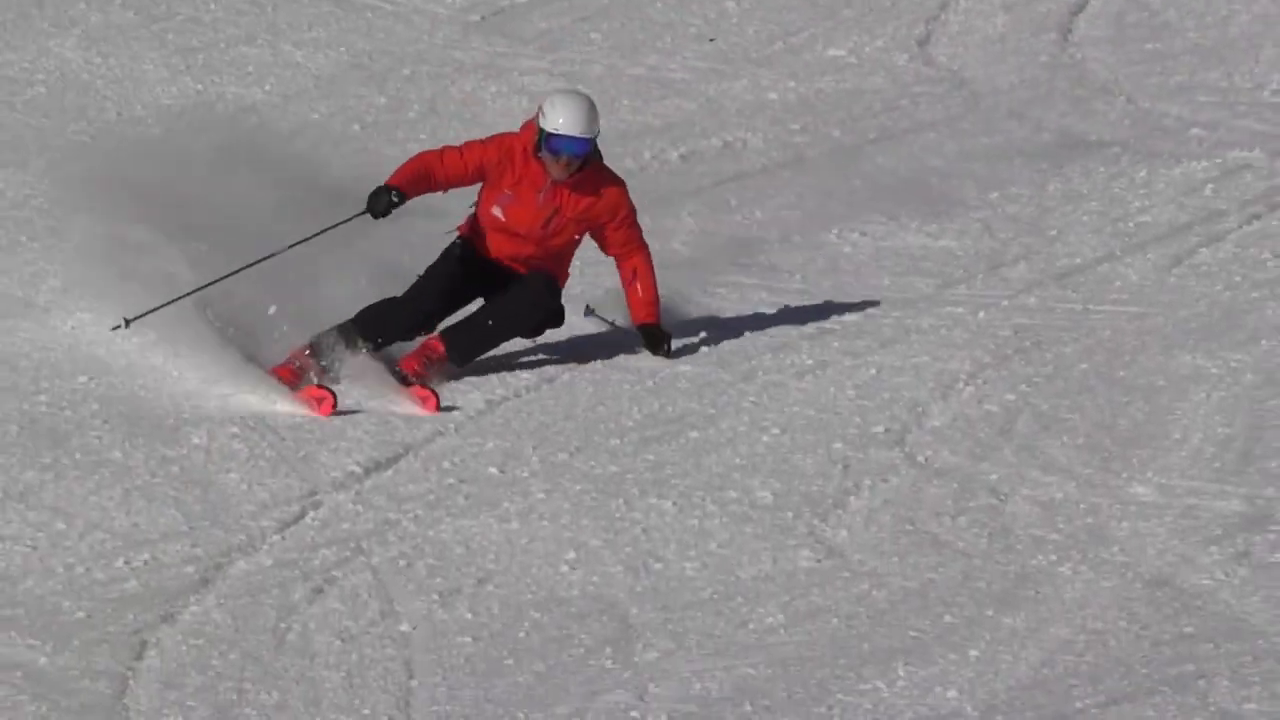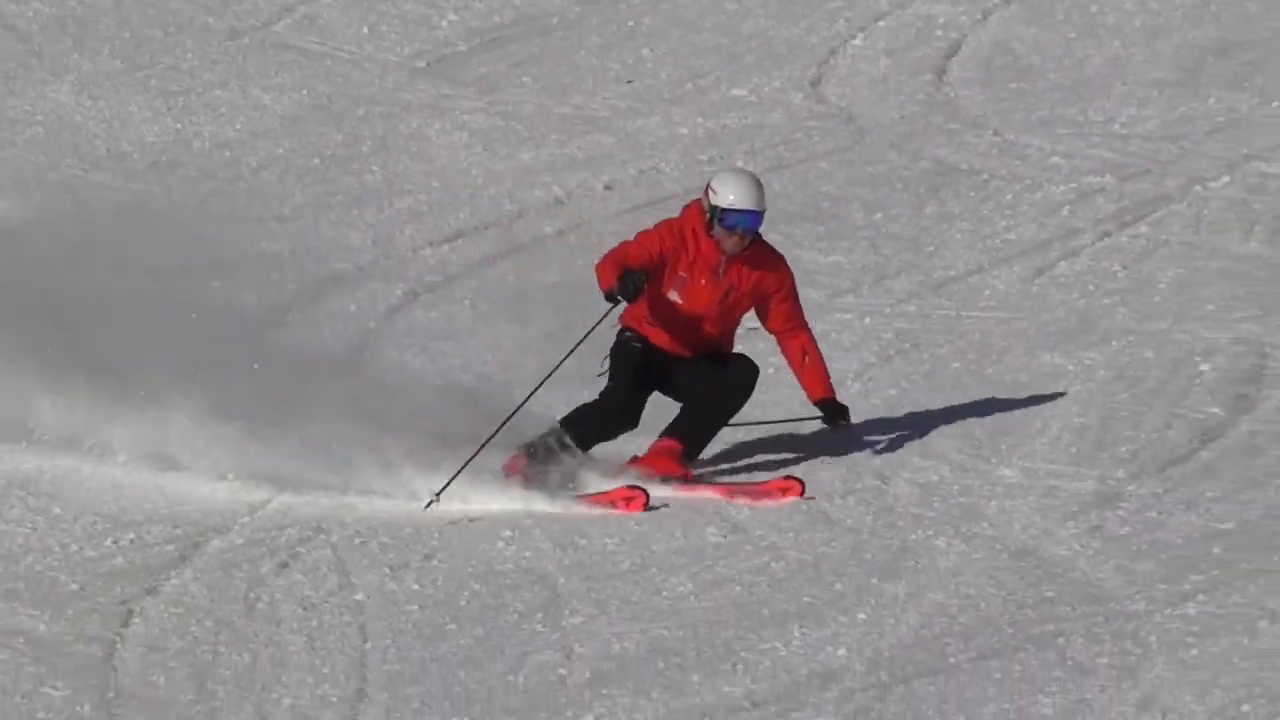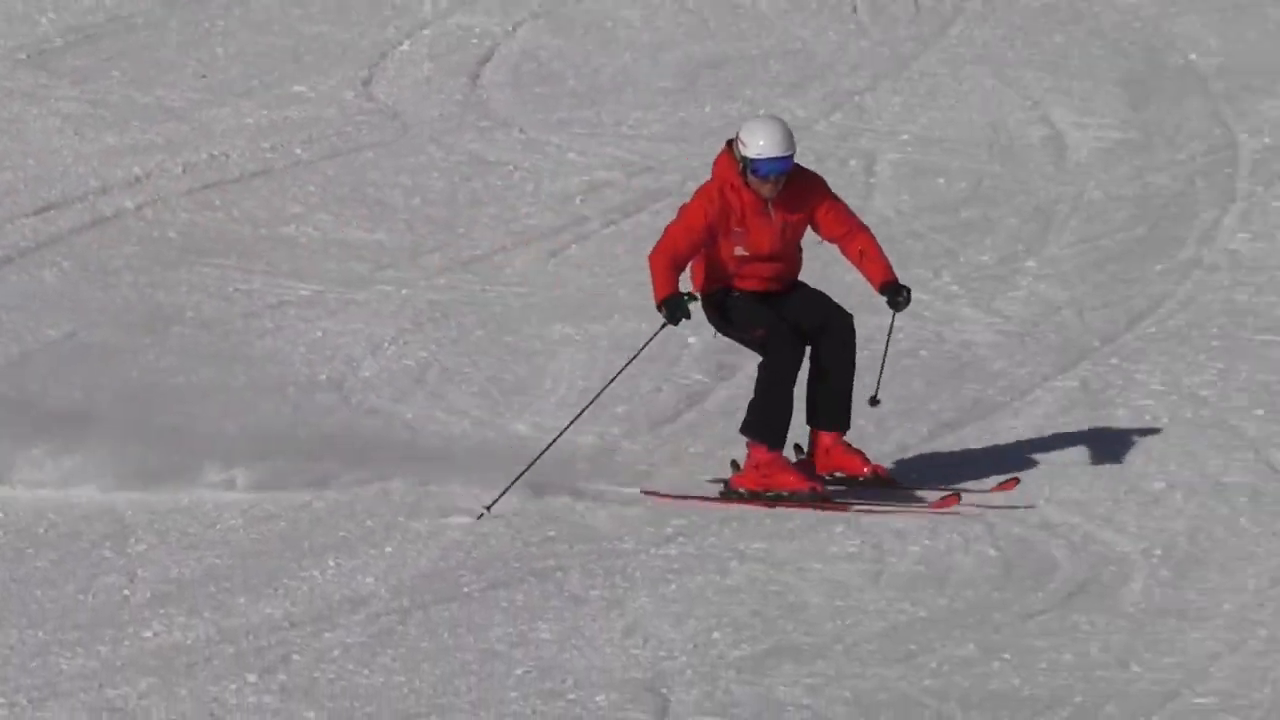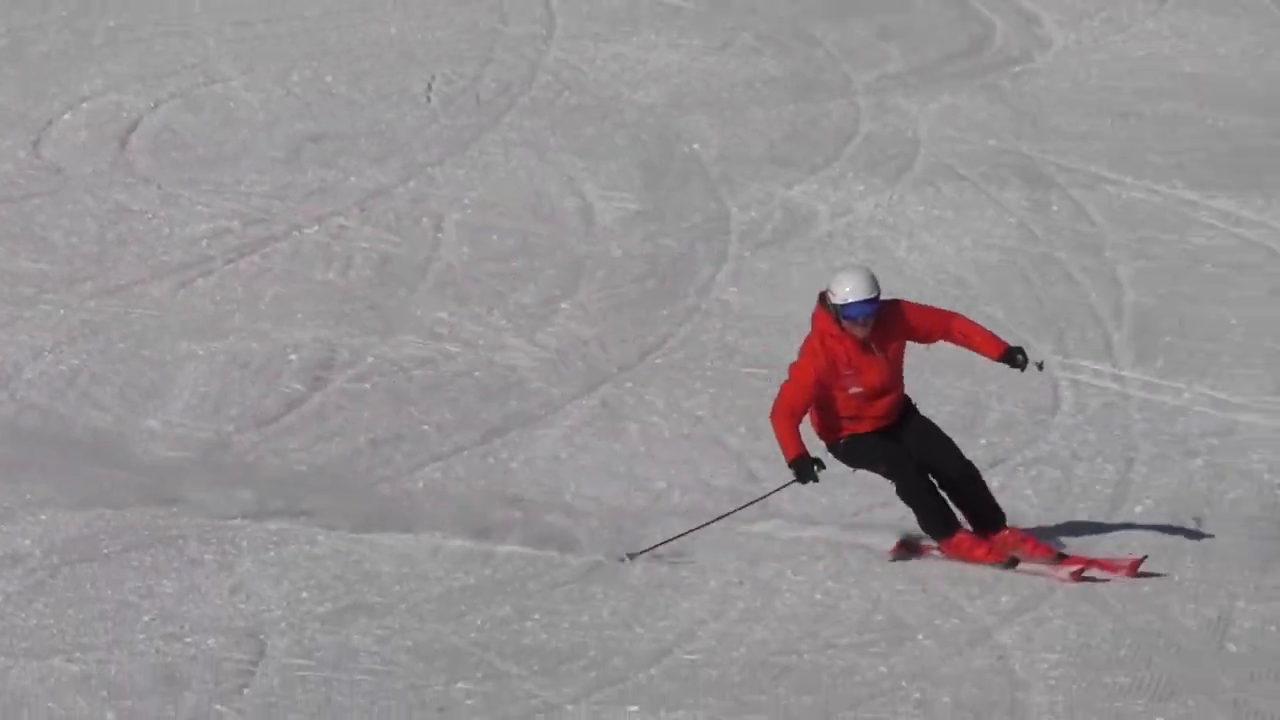
dt=0.3s
person 1, frame 1
left shoulder: (604, 192)
right shoulder: (506, 151)
left elbow: (632, 254)
right elbow: (438, 164)
left wrist: (647, 321)
right wrist: (395, 188)
left hip: (532, 277)
right hip: (476, 254)
left knee: (538, 297)
right knee: (416, 308)
left ankle: (435, 355)
right ankle: (319, 353)
person 1, frame 2
left shoulder: (769, 267)
right shoulder: (673, 236)
left elbow: (791, 330)
right elbow: (612, 263)
left wrist: (823, 396)
right wrist: (623, 280)
left hip: (700, 362)
right hip: (644, 344)
left knee: (742, 374)
right knee: (618, 408)
left ankle: (665, 456)
right ankle: (535, 458)
person 1, frame 3
left shoulder: (805, 186)
right shoulder: (716, 196)
left elbow: (850, 231)
right elbow: (667, 251)
left wrist: (887, 281)
right wrist: (667, 297)
left hip: (782, 290)
right hip: (730, 296)
left knee: (839, 326)
right knee: (786, 346)
left ankle: (828, 446)
right ankle: (762, 460)
person 1, frame 4
left shoulder: (894, 317)
right shoulder: (819, 352)
left elbow: (950, 323)
right elbow: (785, 410)
left wrist: (1001, 351)
right wrist: (796, 457)
left hip: (898, 418)
right hip: (851, 437)
left knee: (954, 466)
right knee: (908, 469)
left ankle: (1001, 533)
right ankle: (953, 537)
